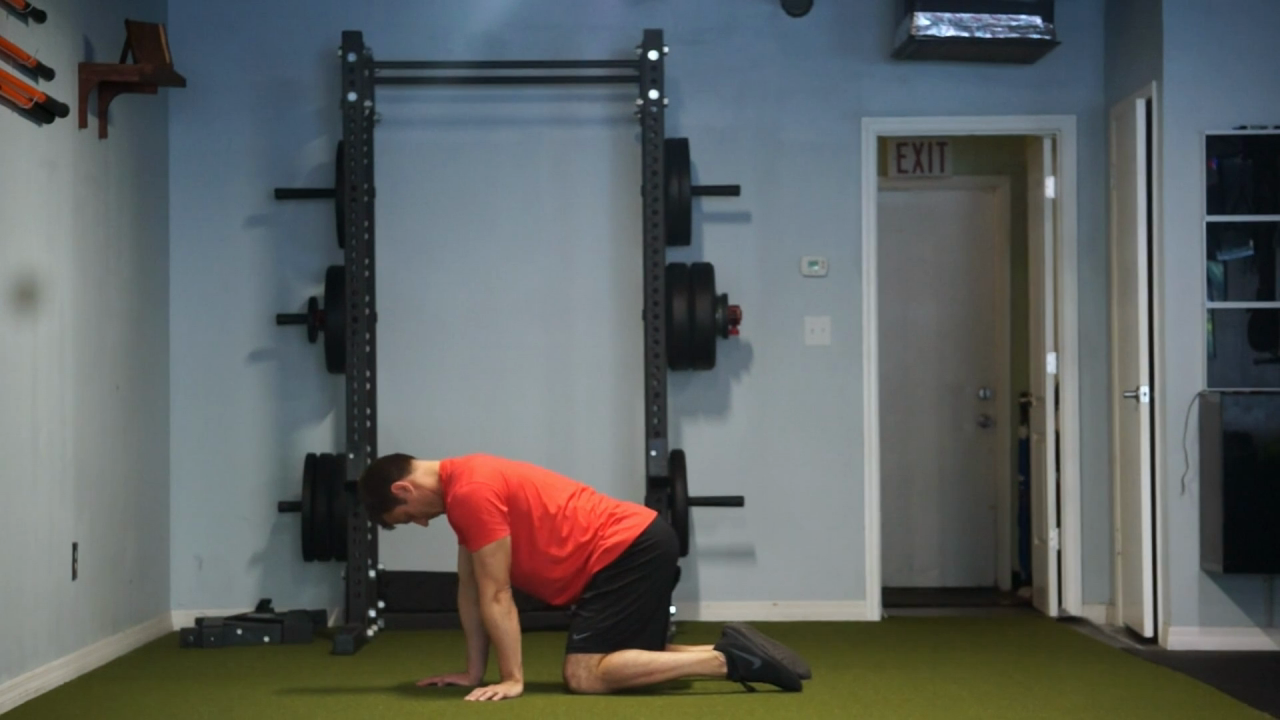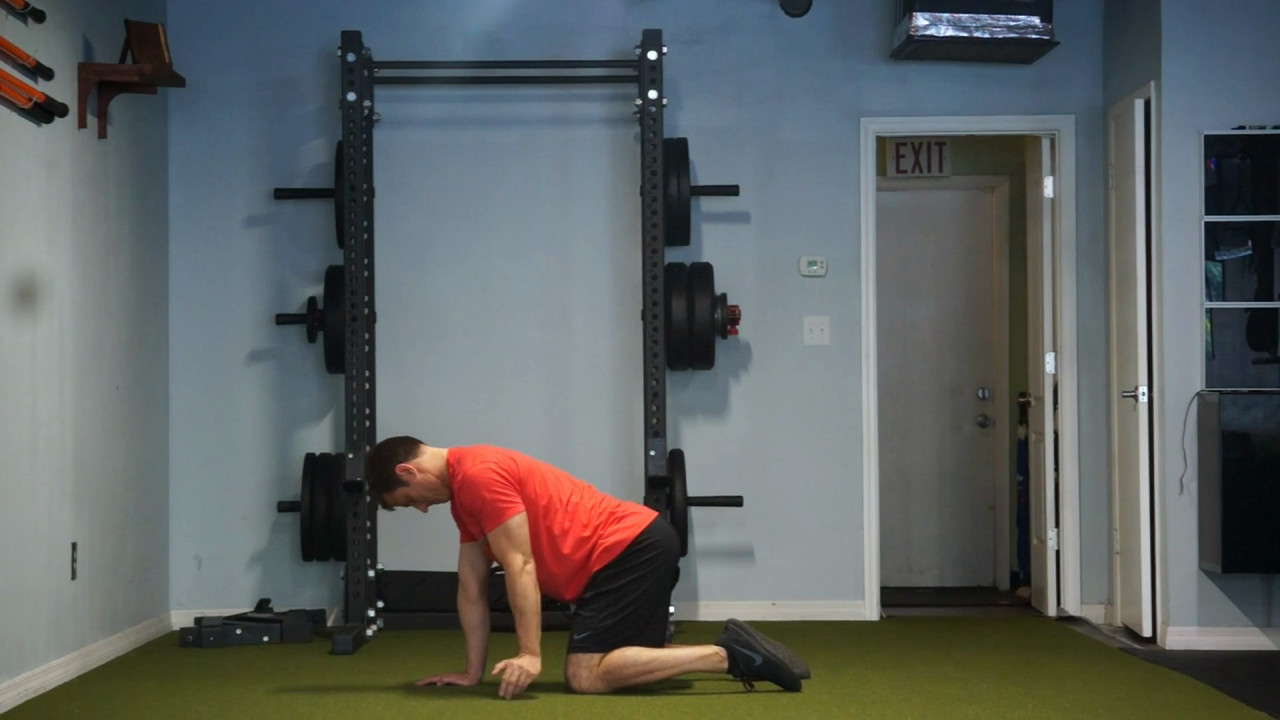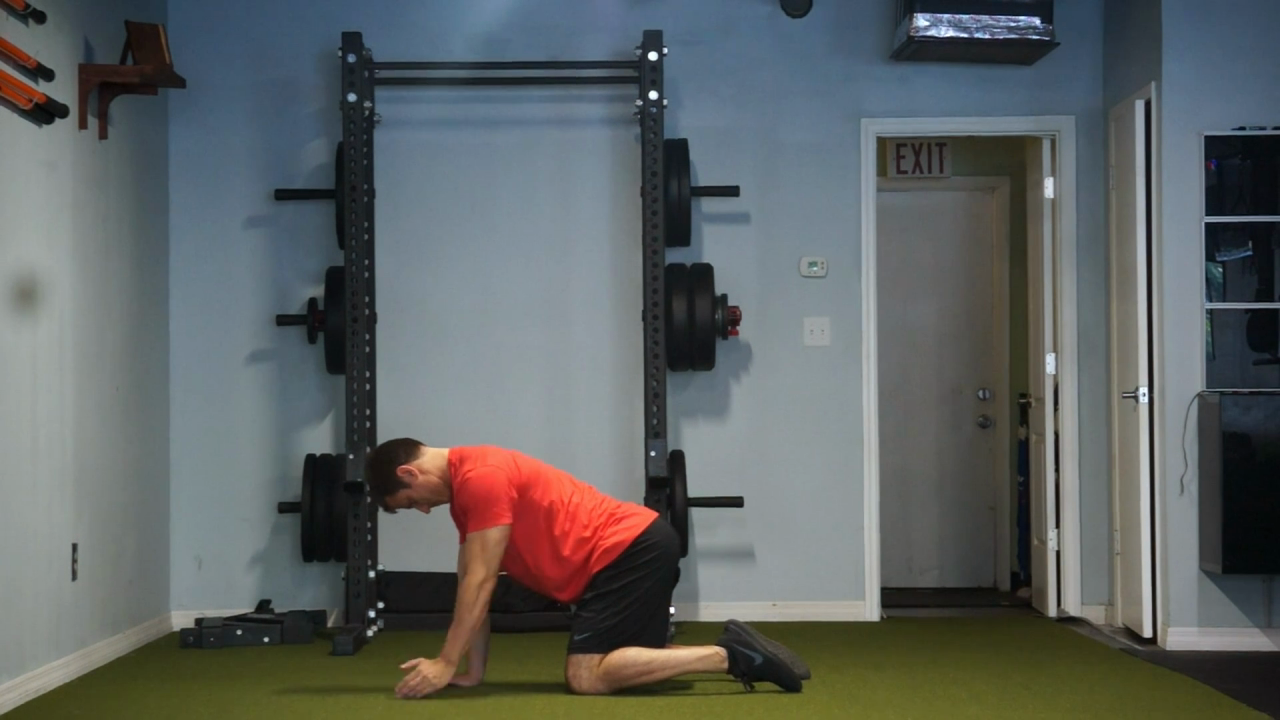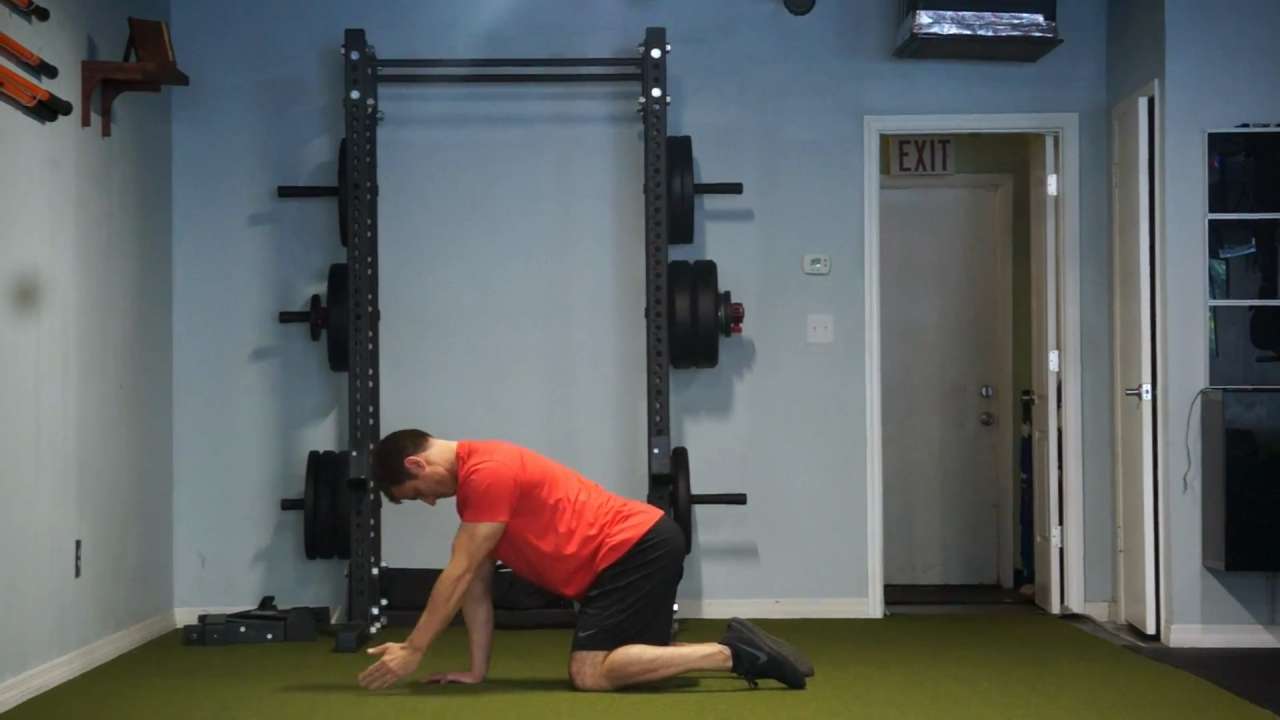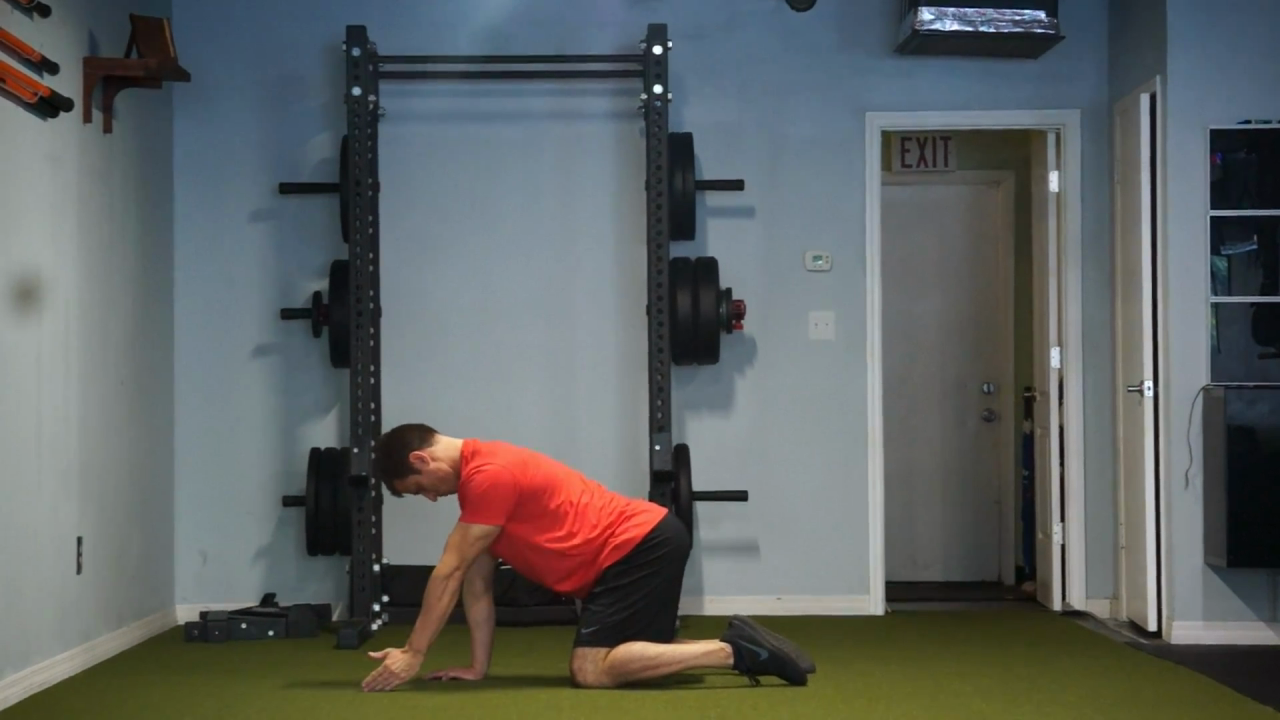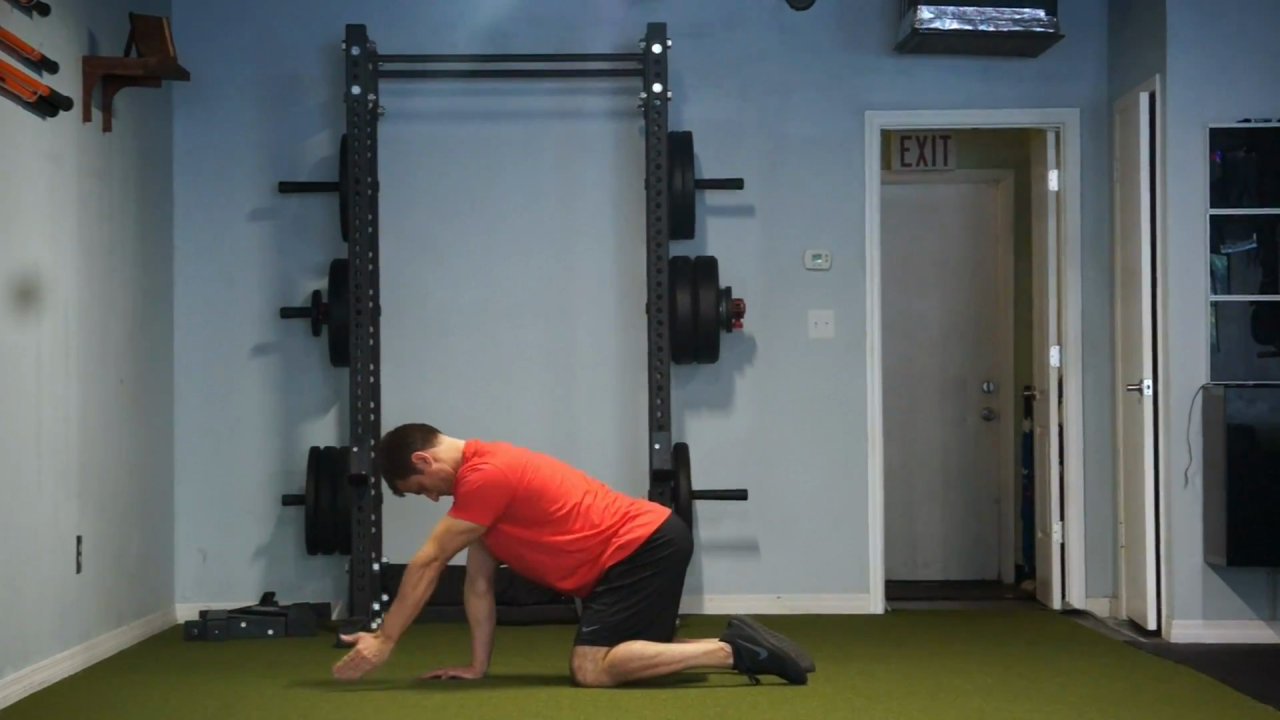
dt=0.5s
person 1, frame 1
left shoulder: (469, 493)
right shoulder: (463, 491)
left elbow: (495, 594)
right elbow: (470, 592)
left wrist: (512, 677)
right wrist: (473, 672)
left hip: (629, 548)
right hip: (641, 542)
left knee: (584, 673)
right knee: (625, 659)
left ankle: (728, 659)
right ankle: (730, 651)
person 1, frame 2
left shoulder: (478, 476)
right shoulder: (464, 491)
left elbow: (521, 566)
right elbow: (471, 588)
left wrist: (530, 654)
right wrist: (471, 671)
left hip: (630, 547)
right hip: (641, 542)
left knee: (586, 674)
right knee: (620, 658)
left ankle: (729, 655)
right ankle: (731, 649)
person 1, frame 3
left shoulder: (479, 479)
right shoulder: (463, 488)
left elbow: (481, 583)
right elbow: (470, 582)
left wrist: (446, 664)
right wrist: (472, 671)
left hip: (632, 548)
right hip: (641, 544)
left knee: (586, 675)
right knee: (616, 660)
left ankle: (729, 655)
right ankle: (734, 650)
person 1, frame 4
left shoulder: (485, 473)
right shoulder: (473, 478)
left elbow: (460, 575)
right elbow: (477, 584)
left wrist: (413, 650)
right wrist: (476, 669)
left hip: (636, 546)
right hip: (645, 542)
left knee: (589, 673)
right knee: (617, 659)
left ankle: (733, 653)
right ankle: (735, 648)
person 1, frame 5
left shoulder: (487, 475)
right shoulder: (479, 474)
left elbow: (449, 573)
right elbow: (476, 582)
left wrist: (413, 654)
right wrist: (477, 666)
left hip: (642, 545)
right hip: (649, 541)
left knee: (590, 670)
right knee: (622, 655)
left ankle: (735, 650)
right ankle: (739, 646)
person 1, frame 6
left shoulder: (484, 475)
right shoulder: (483, 472)
left elbow: (428, 562)
right elbow: (478, 582)
left wrist: (384, 640)
right wrist: (477, 664)
left hip: (644, 546)
right hip: (650, 542)
left knee: (591, 668)
right knee: (615, 654)
left ankle: (734, 651)
right ankle: (738, 646)
